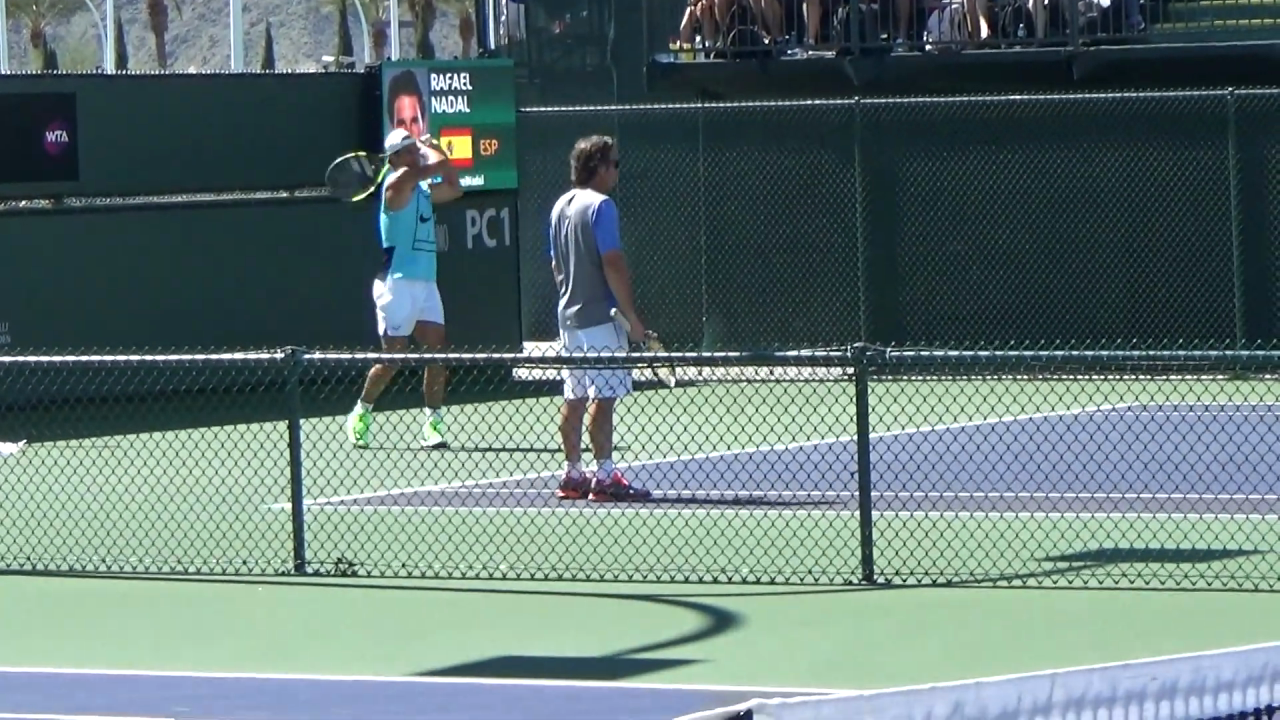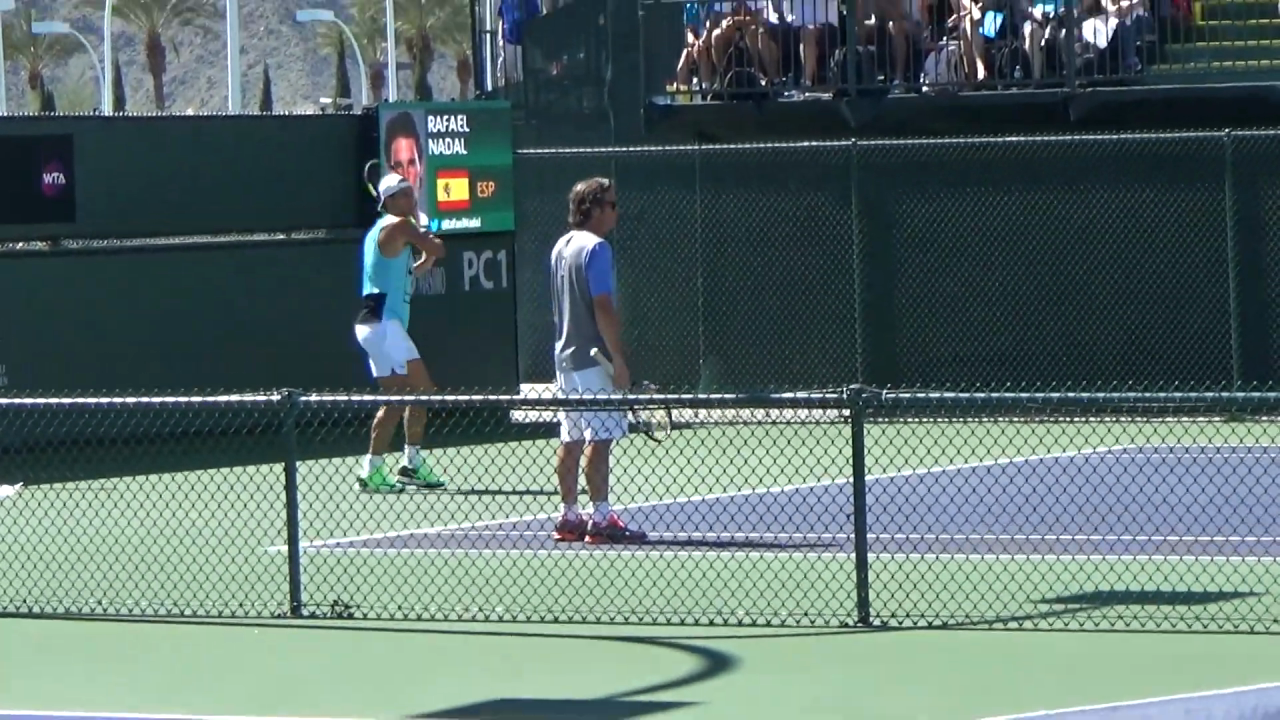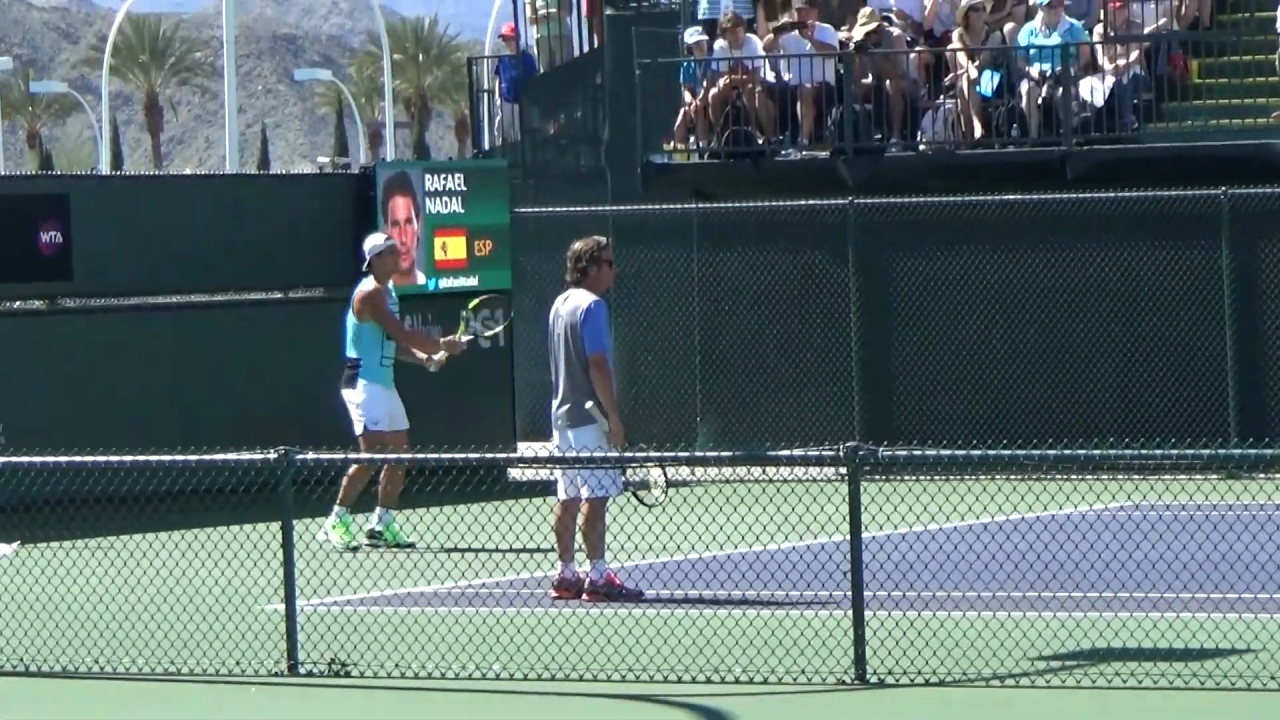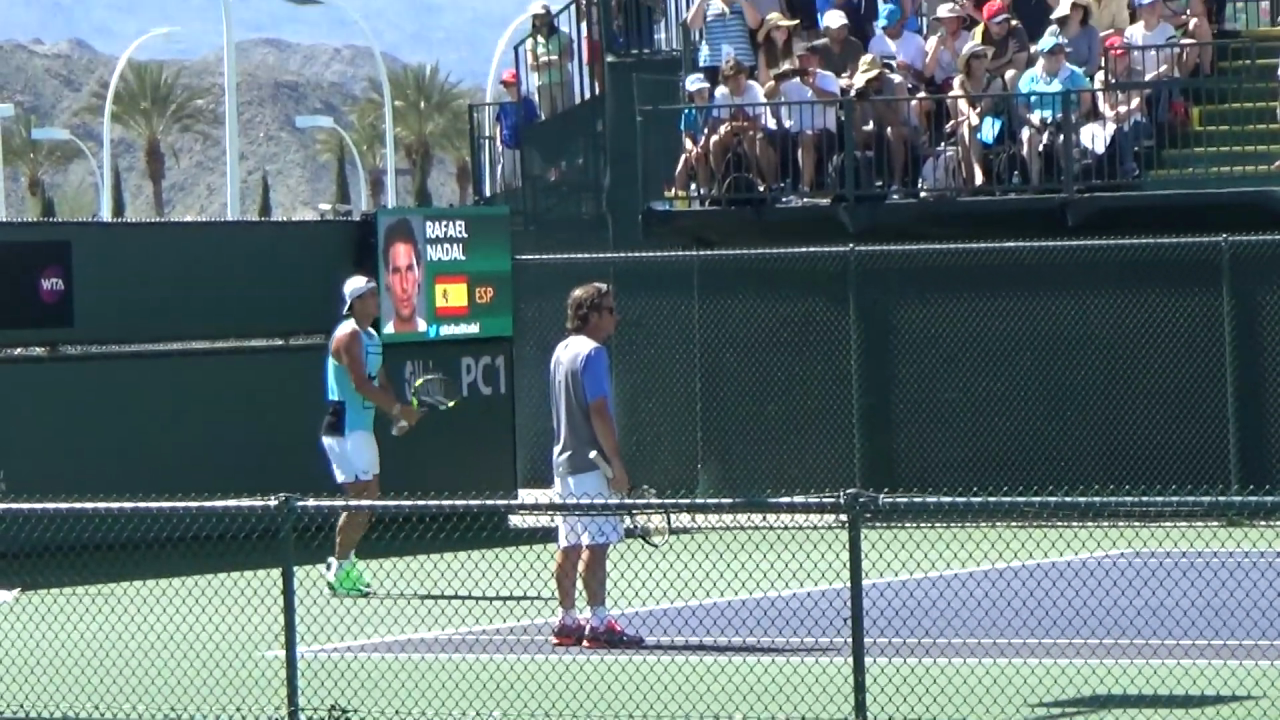
dt=0.3s
person 1, frame 1
left shoulder: (561, 206)
right shoulder: (601, 205)
right elbow: (612, 264)
right wrist: (632, 314)
left hip: (570, 316)
right hip: (600, 317)
left knee: (574, 397)
right knee: (603, 397)
left ankle: (573, 476)
right ankle: (605, 478)
person 1, frame 2
left shoulder: (561, 247)
right shoulder: (596, 247)
right elbow: (603, 308)
right wrist: (618, 359)
left hip: (566, 357)
right hip: (594, 360)
left knee: (570, 439)
right knee: (599, 439)
left ankle: (569, 518)
right ankle: (601, 520)
person 1, frame 3
left shoulder: (560, 304)
right shoulder: (592, 306)
right elbow: (597, 366)
right wrist: (614, 417)
left hip: (564, 414)
right hip: (590, 418)
left knee: (568, 498)
right knee: (596, 497)
left ankle: (567, 576)
right ankle: (598, 578)
person 1, frame 4
left shoulder: (561, 351)
right shoulder: (592, 353)
right elbow: (599, 413)
right wrist: (617, 463)
left hip: (565, 461)
right hip: (591, 465)
left knee: (569, 545)
right knee: (596, 544)
left ankle: (568, 622)
right ankle: (599, 625)
person 2, frame 1
left shoulder: (421, 186)
right shoulder: (400, 180)
left elbow: (454, 189)
right elbow: (437, 165)
left wrist: (432, 148)
right wrist: (431, 153)
left hip: (425, 283)
right hip: (398, 282)
left knee: (437, 353)
right knee: (392, 357)
left ankle: (432, 424)
right ankle: (360, 415)
person 2, frame 2
left shoulder: (392, 231)
right shoulder: (398, 226)
right elbow: (436, 249)
left wrist: (419, 266)
right wrist: (427, 255)
left hip: (391, 326)
right hip: (381, 325)
left knee: (423, 390)
right knee: (394, 398)
left ankle: (413, 463)
right ankle: (371, 471)
person 2, frame 3
left shoulder: (386, 292)
right shoulder: (371, 292)
left elbow: (397, 344)
right elbow: (399, 334)
left wrist: (428, 353)
right wrist: (442, 345)
left hip: (383, 385)
right hip: (364, 384)
left knee: (399, 455)
right knee: (370, 453)
left ankle: (382, 525)
right ankle: (336, 522)
person 2, frame 4
left shoulder: (372, 337)
right shoulder: (348, 335)
left elbow: (380, 383)
right elbow: (361, 385)
left wrist: (396, 414)
right wrist: (397, 408)
left hip: (362, 429)
right hip: (344, 430)
left knee: (368, 500)
right knee: (358, 502)
left ankle: (342, 563)
right ankle: (339, 572)
